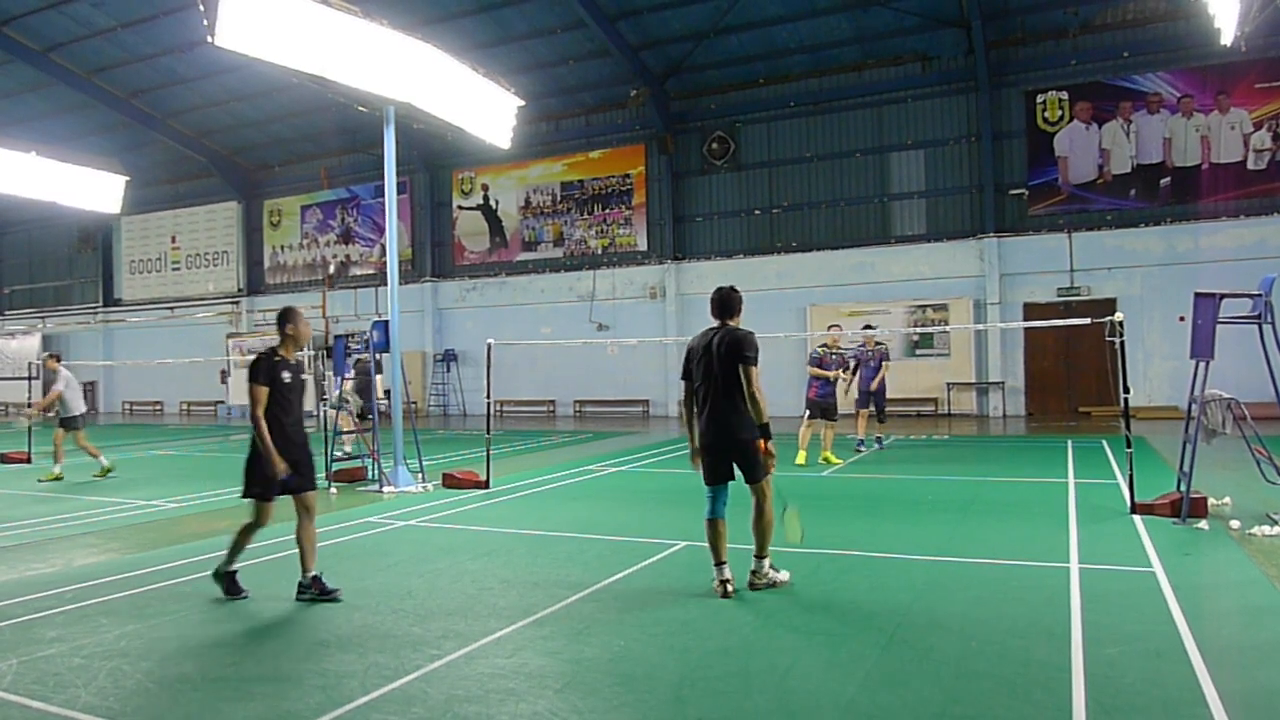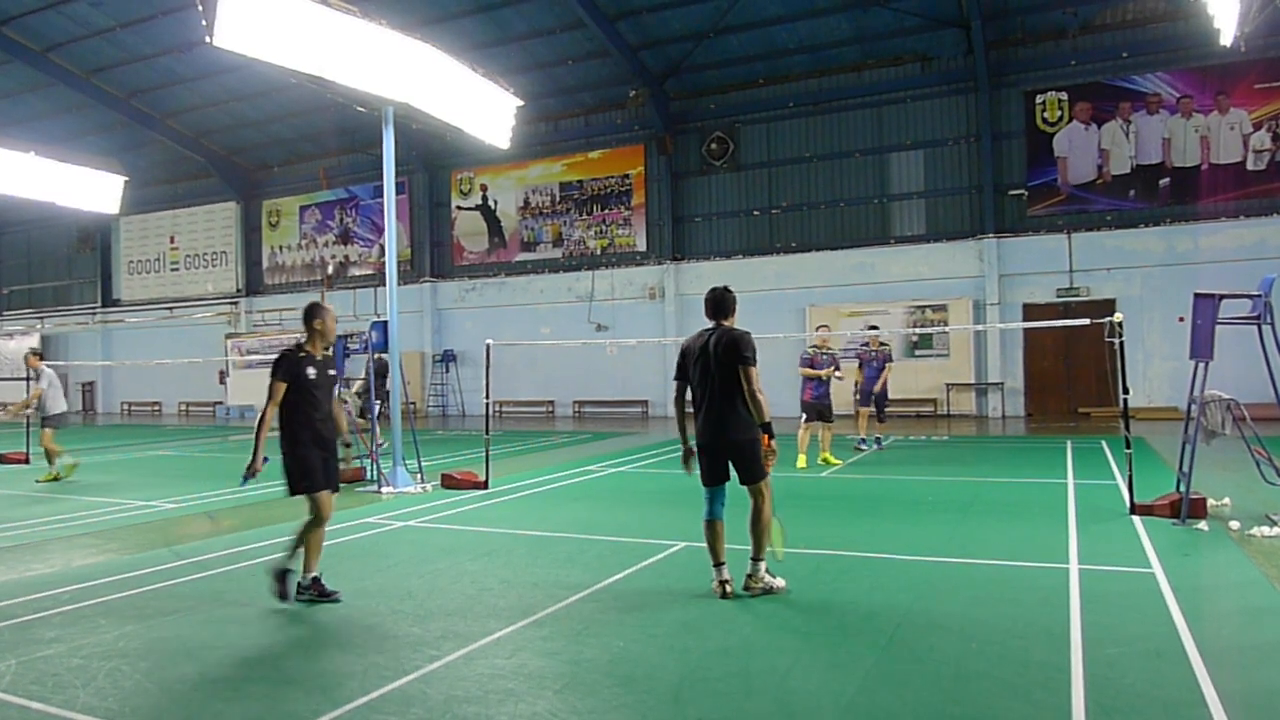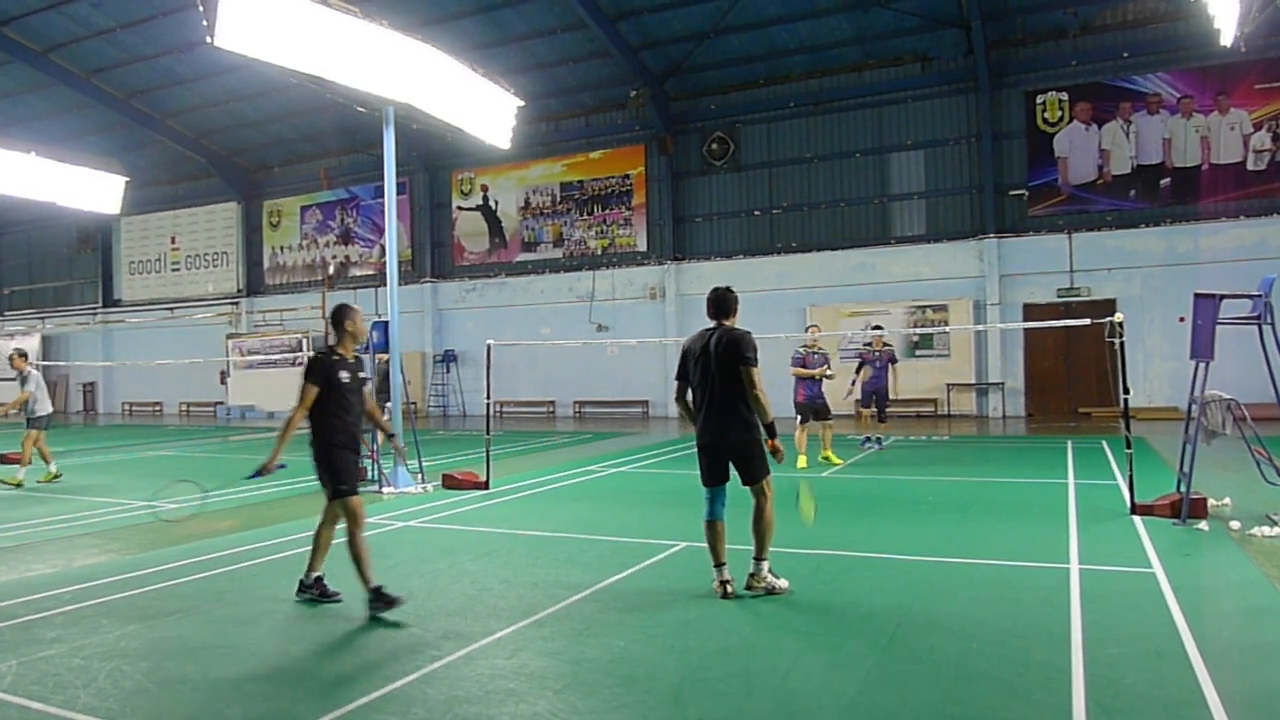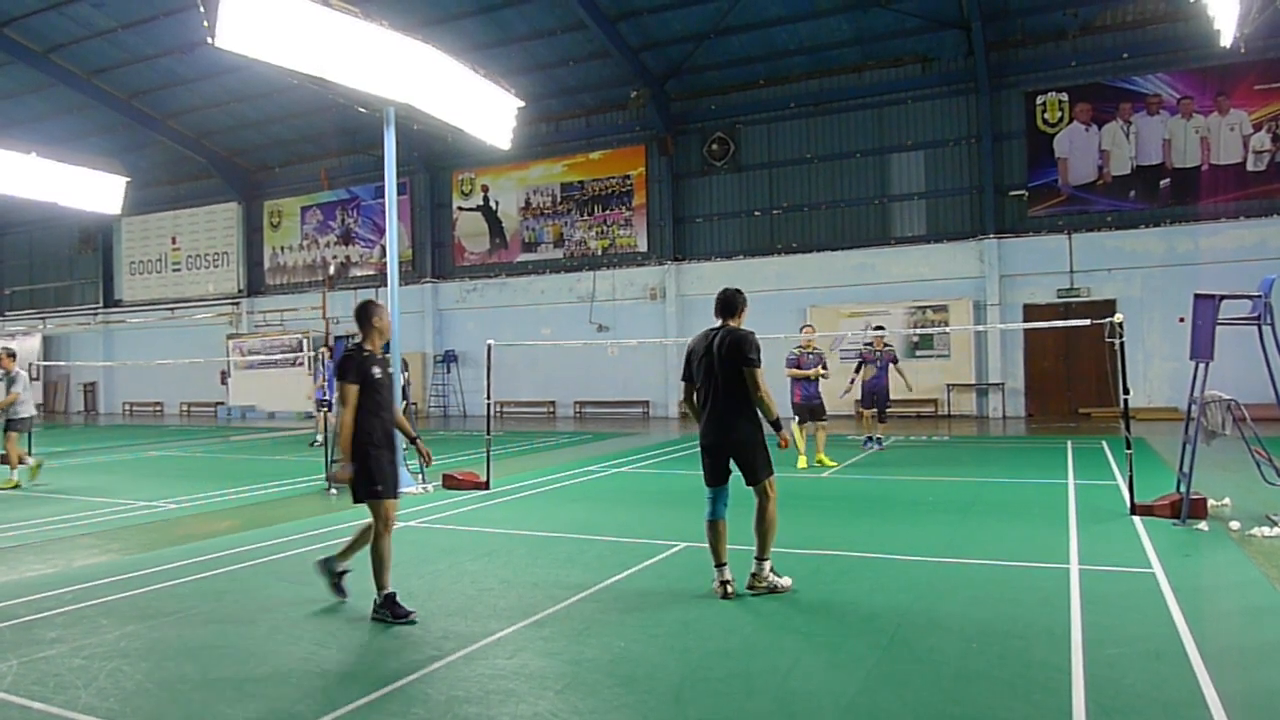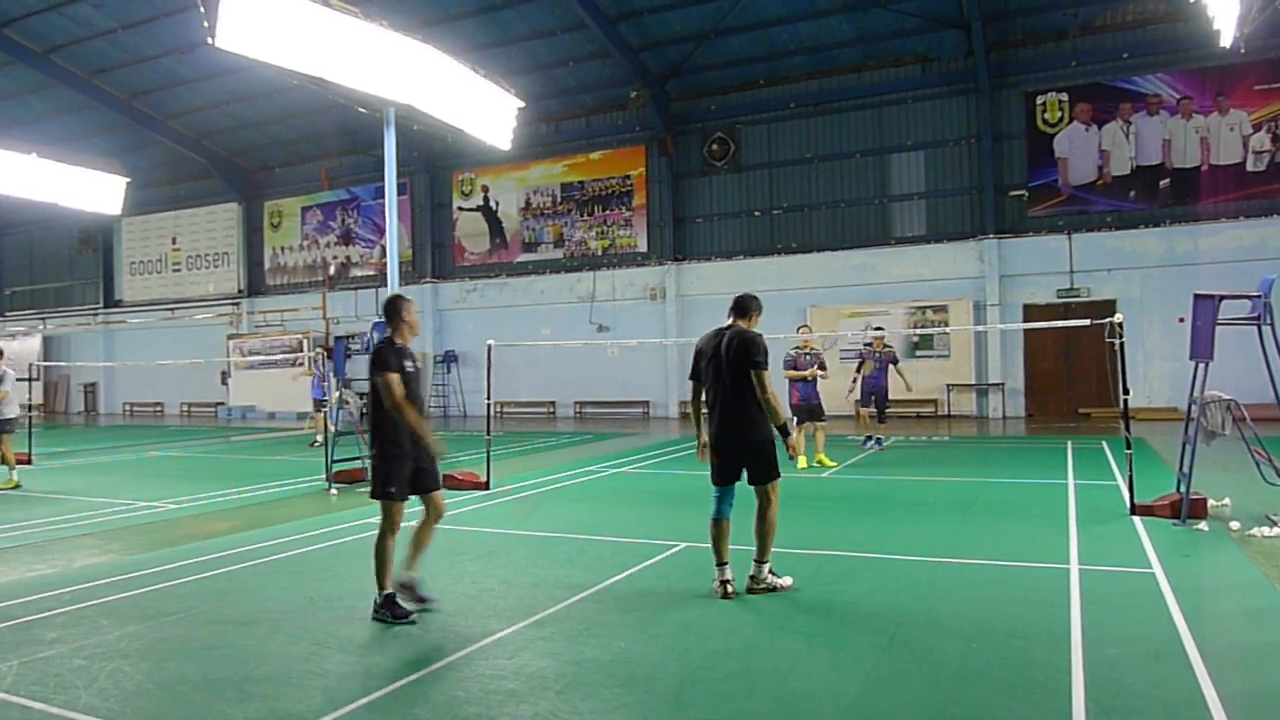
dt=0.2s
person 1, frame 1
left shoulder: (298, 365)
right shoulder: (264, 364)
right elbow: (258, 414)
right wrist: (272, 456)
left hip: (299, 450)
right hip: (271, 453)
left knee: (308, 510)
right knee: (261, 520)
left ankle: (309, 581)
right ankle: (226, 570)
person 1, frame 2
left shoulder: (329, 362)
right shoulder: (290, 361)
right elbow: (271, 408)
left wrist: (345, 443)
right wrist: (258, 453)
left hip: (327, 447)
right hip: (300, 447)
left knee: (320, 513)
right knee: (321, 514)
left ankle: (307, 581)
right ankle: (284, 565)
person 1, frame 3
left shoulder: (358, 363)
right shoulder: (322, 363)
left elbow: (367, 406)
right elbow: (300, 411)
left wrist: (390, 435)
right wrist: (276, 454)
left hip: (351, 451)
right hip: (332, 452)
left knee: (332, 517)
right knee: (356, 517)
left ankle: (312, 582)
right ankle: (374, 594)
person 1, frame 4
left shoulder: (382, 359)
right shoulder: (352, 360)
right elbow: (345, 414)
left wrist: (415, 440)
right wrist: (343, 461)
left hip: (386, 452)
right hip: (366, 455)
left knee: (382, 521)
right knee: (384, 521)
left ankle: (334, 564)
right ankle: (384, 599)
person 1, frame 5
left shoulder: (408, 353)
right shoulder: (385, 352)
right elbow: (395, 403)
left wrist: (425, 439)
right wrist: (426, 436)
left hip: (415, 448)
right hip: (392, 450)
left knee: (436, 508)
right knee: (392, 522)
left ankle: (407, 578)
right ankle: (385, 598)
person 2, frame 1
left shoulder: (695, 343)
right shoulder: (743, 338)
left elbow: (688, 397)
right elbow: (752, 390)
left wrist: (692, 440)
right wrist: (766, 435)
left hip: (709, 435)
right hip: (742, 431)
left knee: (716, 499)
right knee: (762, 495)
left ankle: (722, 576)
right ankle: (761, 569)
person 2, frame 2
left shoulder: (690, 345)
right shoulder: (739, 339)
left elbow: (679, 399)
right elbow: (752, 390)
left wrist: (685, 443)
right wrist: (768, 432)
left hip: (706, 436)
right hip: (741, 432)
left knee: (713, 501)
right knee: (761, 496)
left ankle: (721, 577)
right ankle: (757, 573)
person 2, frame 3
left shoulder: (691, 344)
right shoulder: (740, 339)
left elbow: (680, 398)
right elbow: (754, 391)
right wrist: (771, 433)
left hip: (707, 436)
right hip: (741, 433)
left knee: (714, 501)
right knee: (763, 496)
left ankle: (722, 577)
right ankle: (759, 572)
person 2, frame 4
left shoulder: (696, 343)
right shoulder: (743, 338)
left elbow: (688, 397)
right elbow: (758, 391)
right wrist: (778, 426)
left hip: (711, 435)
right hip: (744, 432)
left knee: (716, 501)
right knee: (766, 495)
left ankle: (722, 577)
right ankle: (761, 573)
person 2, frame 5
left shoulder: (705, 342)
right shoulder: (751, 340)
left elbow: (696, 396)
right elbow: (765, 393)
left wrist: (700, 433)
right wrist: (786, 432)
left hip: (720, 435)
right hip: (754, 434)
left knee: (721, 501)
right knee: (767, 499)
left ankle: (723, 577)
right ankle: (760, 575)
